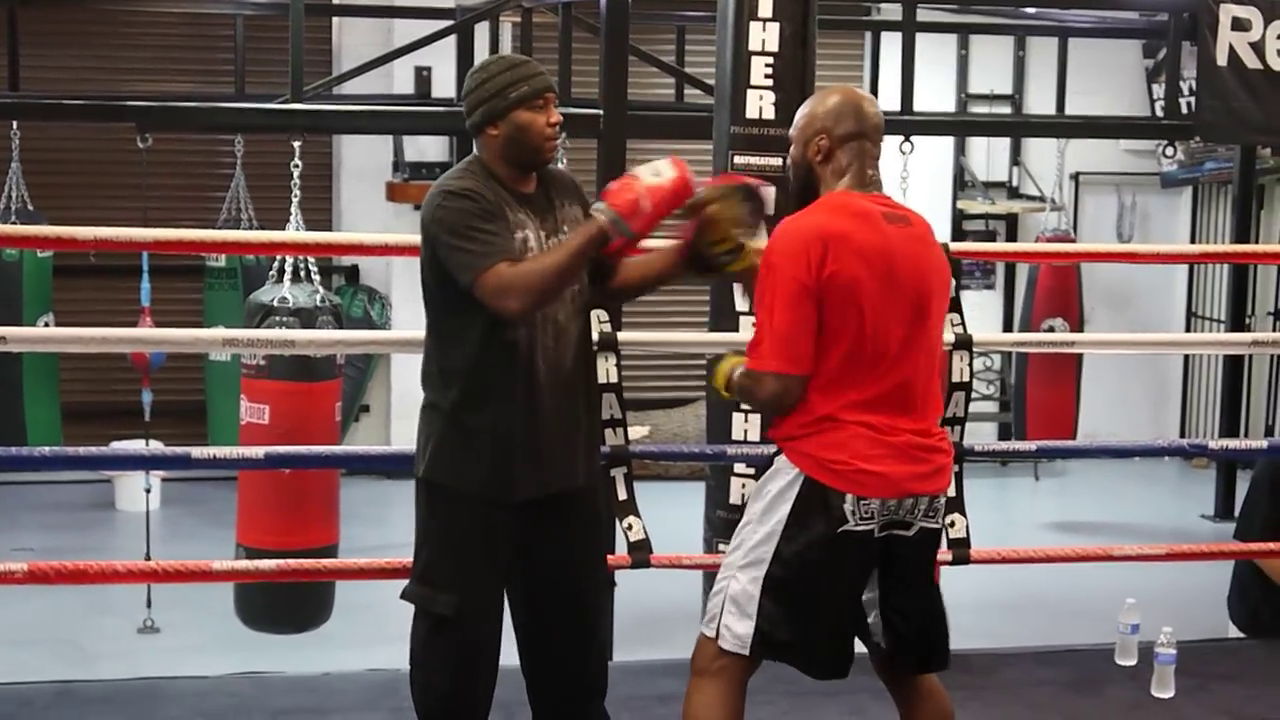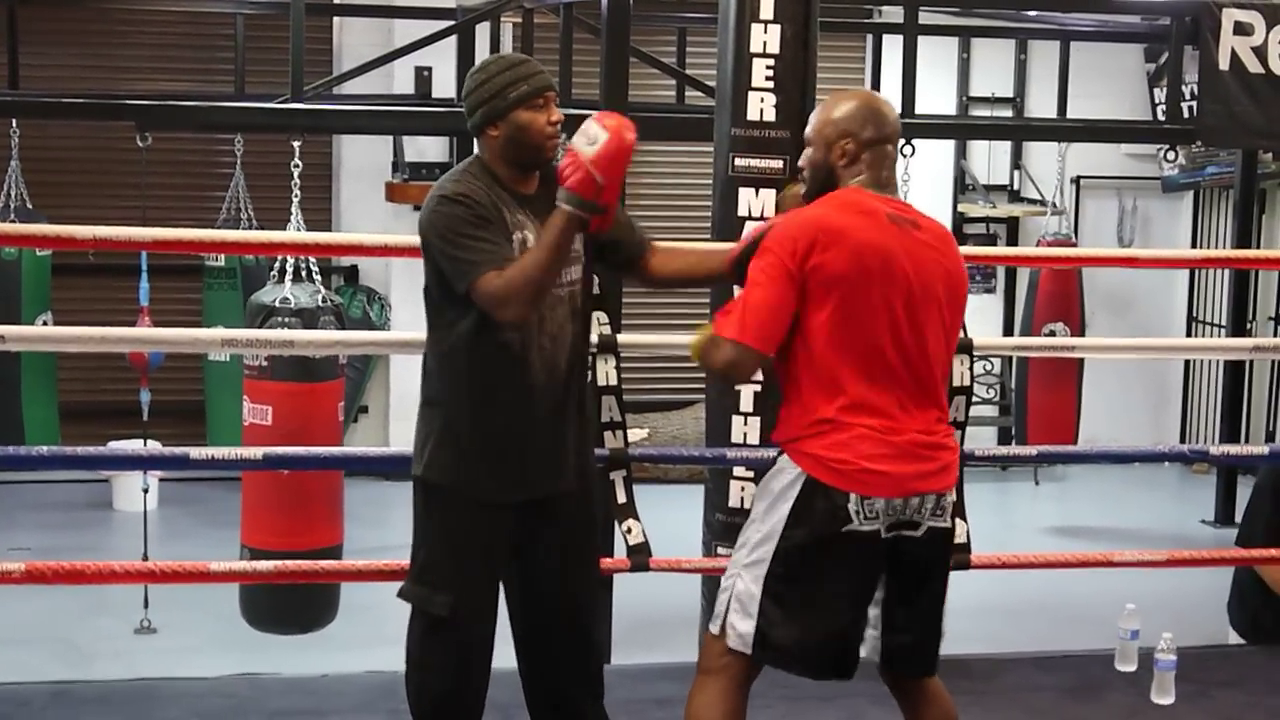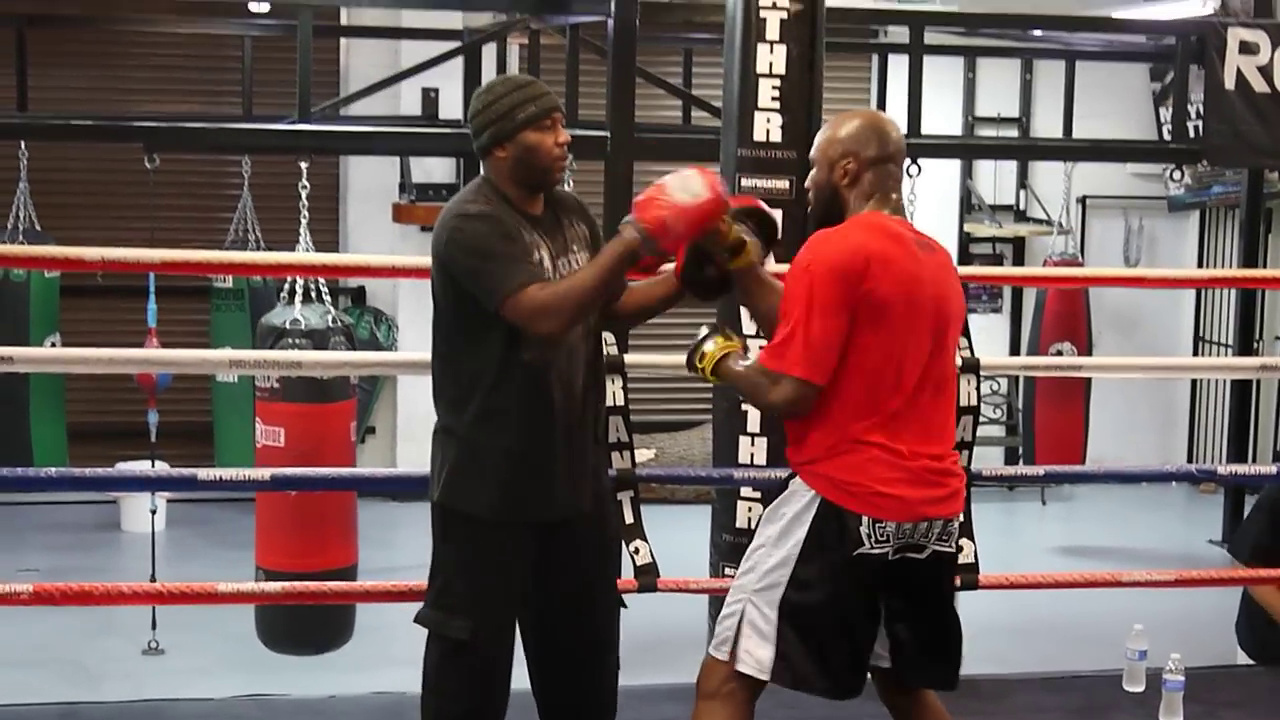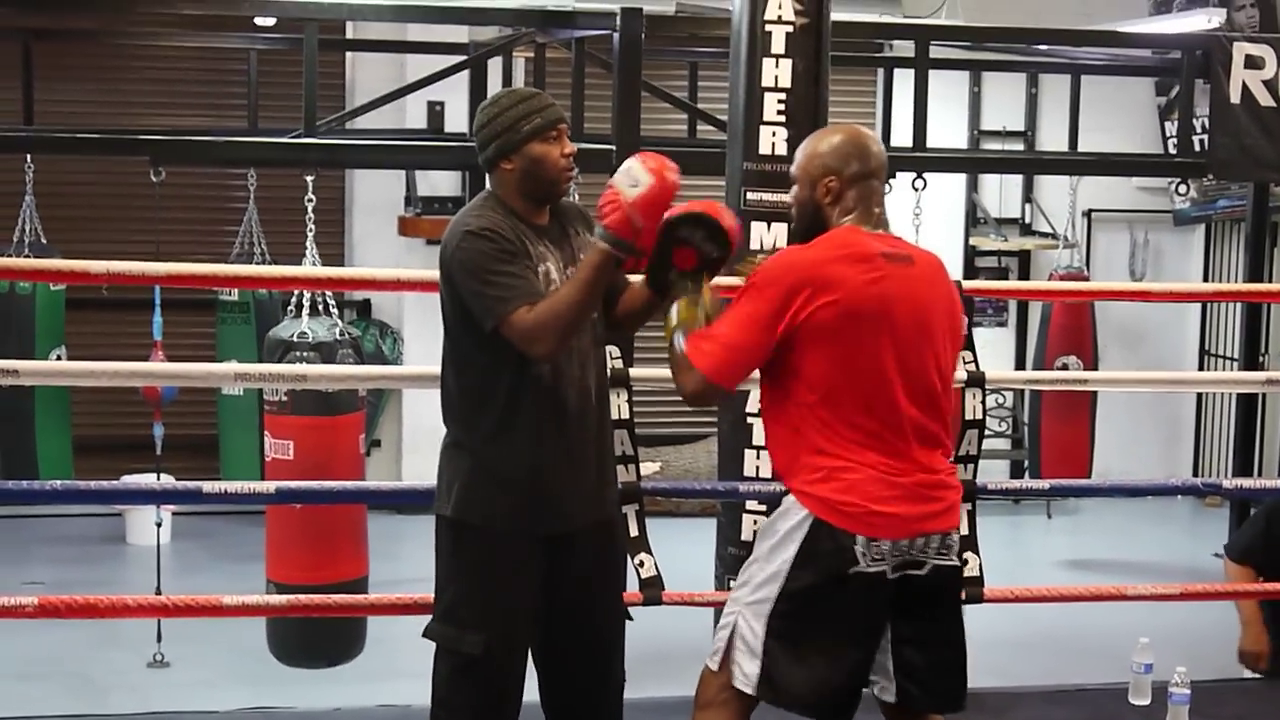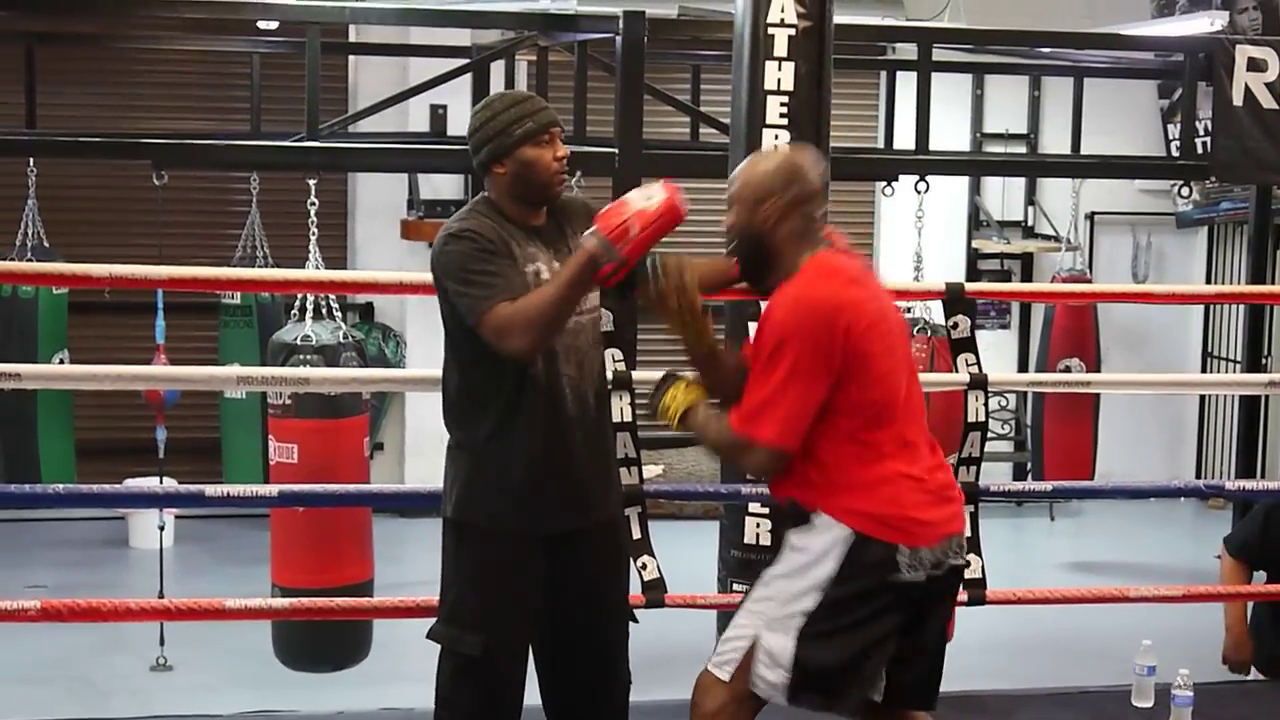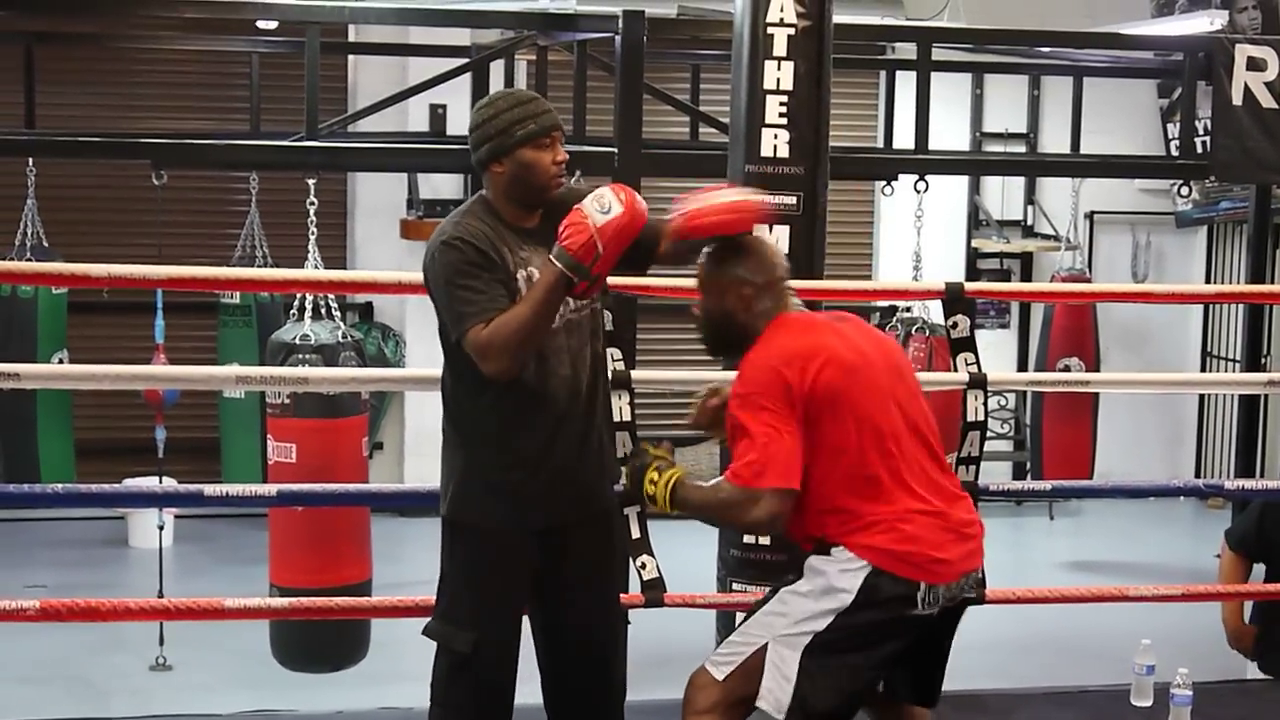
dt=0.2s
person 1, frame 1
left shoulder: (562, 191)
right shoulder: (457, 201)
left elbow: (606, 279)
right elbow: (512, 295)
left wrist: (692, 251)
right wrist: (605, 223)
left hip: (562, 453)
right hip: (474, 459)
left knee: (573, 617)
right knee: (459, 622)
person 1, frame 2
left shoulder: (567, 183)
right shoulder: (457, 203)
left elbow: (649, 263)
right elbow: (508, 301)
right wrist: (573, 209)
left hip: (558, 456)
right hip: (469, 460)
left knee: (567, 621)
right knee: (454, 623)
person 1, frame 3
left shoulder: (571, 213)
right shoulder: (471, 223)
left elbow: (612, 304)
right elbow: (545, 315)
right wrist: (637, 239)
left hip: (573, 477)
right hip: (485, 484)
left knee: (582, 640)
right knee: (471, 644)
person 1, frame 4
left shoulder: (574, 219)
right shoulder: (477, 237)
left elbow: (612, 314)
right elbow: (540, 334)
right wrist: (611, 244)
left hip: (580, 489)
right hip: (493, 498)
left knee: (588, 657)
right knee: (483, 659)
person 1, frame 5
left shoulder: (577, 215)
right shoulder: (467, 241)
right elbow: (517, 334)
right wrist: (595, 250)
left hip: (583, 488)
right hip: (496, 500)
left knee: (593, 660)
right knee: (488, 663)
person 1, frame 6
left shoulder: (577, 213)
right shoulder: (460, 243)
left elbow: (664, 243)
right elbow: (493, 357)
left wrist: (702, 218)
right wrist: (565, 267)
left hip: (582, 489)
right hip: (494, 499)
left knee: (592, 653)
right knee: (478, 658)
person 2, frame 1
left shoulder: (803, 234)
right shoulder: (922, 237)
left elbow: (777, 390)
left wrist: (728, 372)
left hip: (829, 480)
right hip: (920, 483)
left knee: (720, 662)
right knee: (906, 664)
person 2, frame 2
left shoulder: (802, 229)
right shoulder: (943, 246)
left elbow: (733, 358)
left wrist: (707, 342)
left hip: (831, 480)
right hip: (927, 484)
left knee: (724, 663)
right knee: (910, 668)
person 2, frame 3
left shoulder: (833, 252)
right shoulder: (936, 261)
left elbow: (787, 392)
left wrist: (716, 354)
right wrist: (746, 273)
left hip: (842, 503)
right hip: (933, 507)
person 2, frame 4
left shoulder: (796, 271)
right shoulder: (935, 276)
left elbow: (697, 383)
left wrist: (685, 312)
left hip: (834, 523)
right hip: (932, 525)
person 2, frame 5
left shoulder: (802, 304)
right shoulder: (847, 275)
left elbow: (759, 451)
right elbow: (757, 383)
left wrist: (681, 402)
right wrist: (690, 322)
left hip: (863, 534)
right hip: (934, 528)
person 2, frame 6
left shoulder: (766, 369)
right shoulder: (855, 332)
left elbow: (763, 508)
left wrist: (669, 485)
right wrist: (740, 423)
left hip: (883, 567)
right hip: (957, 554)
